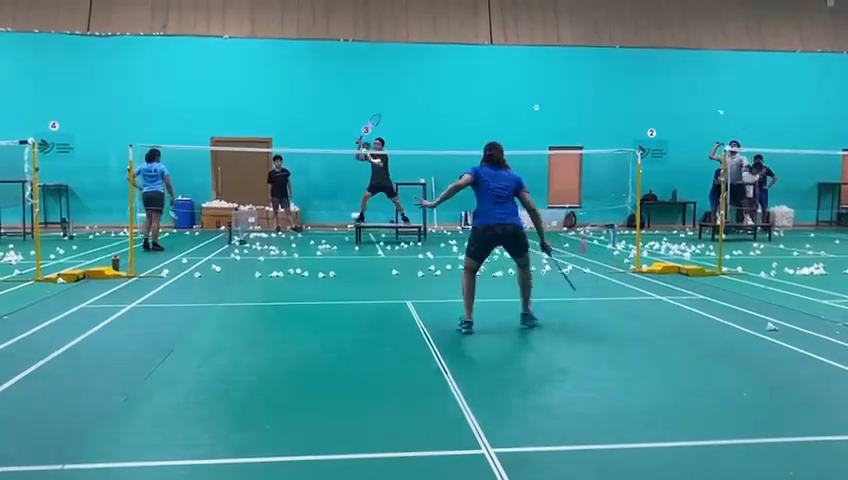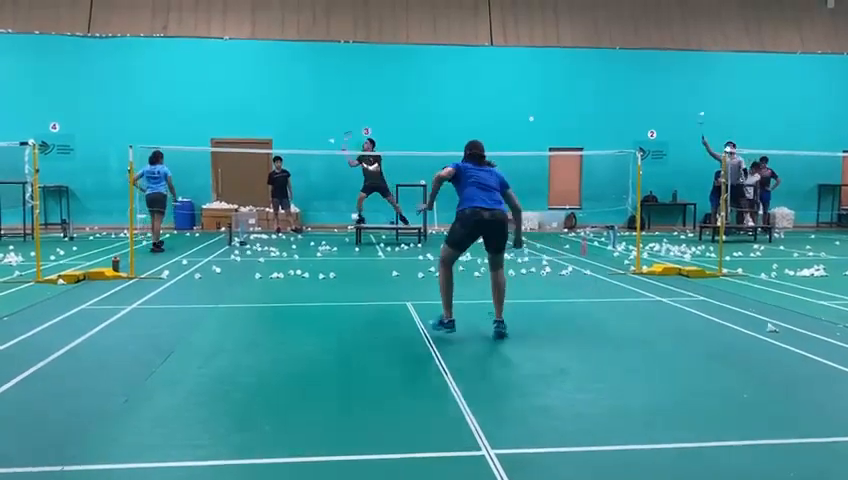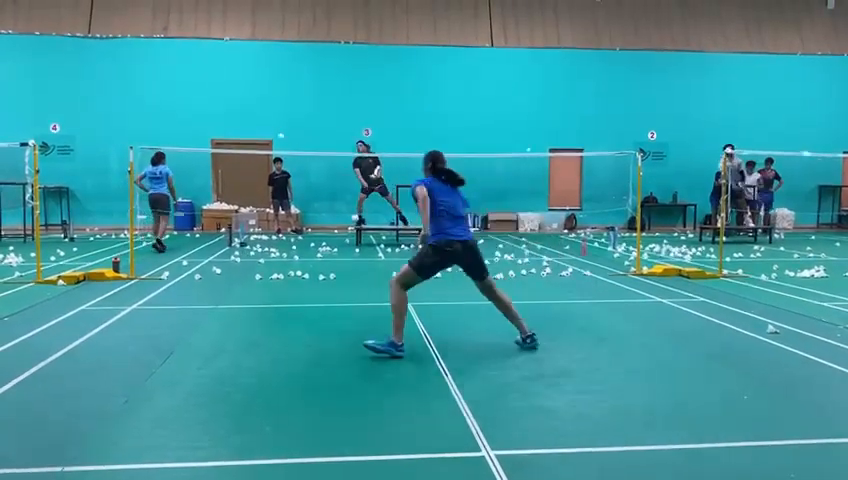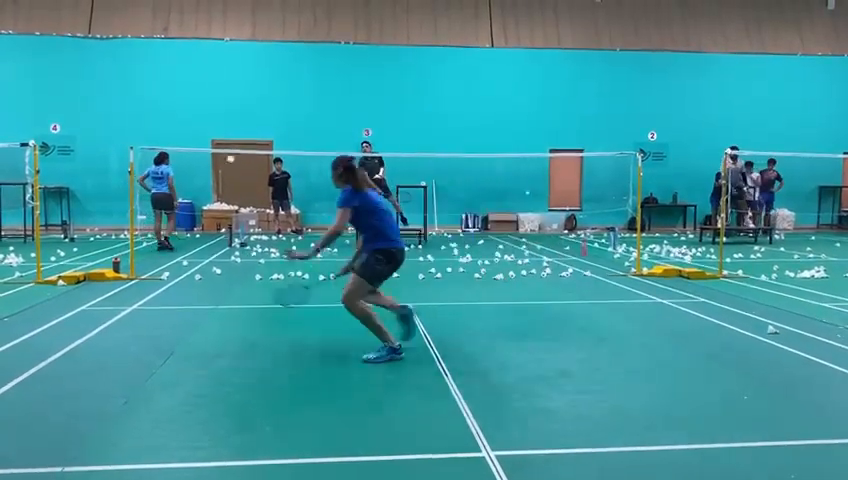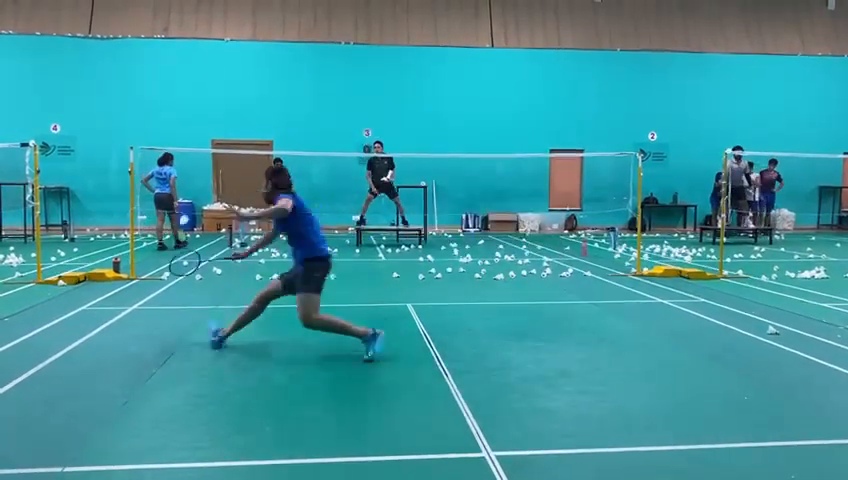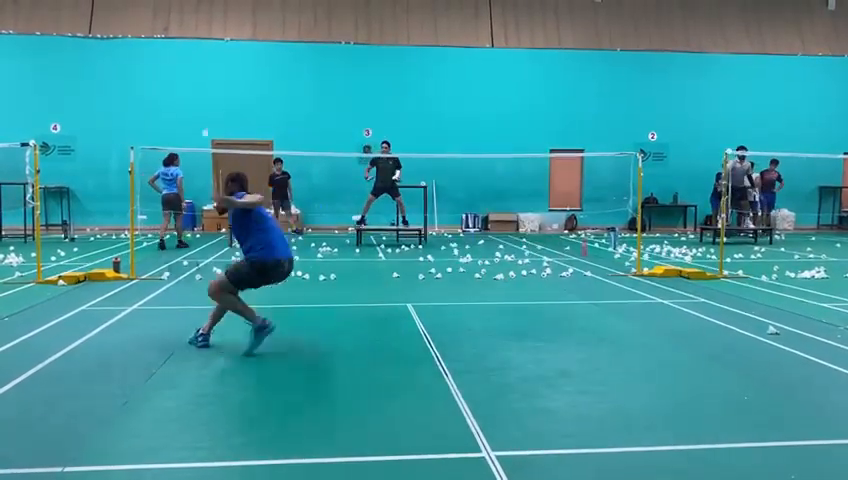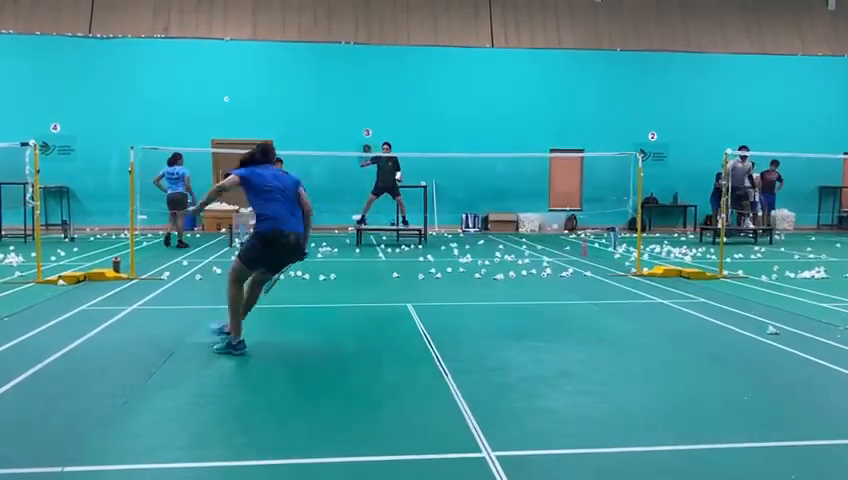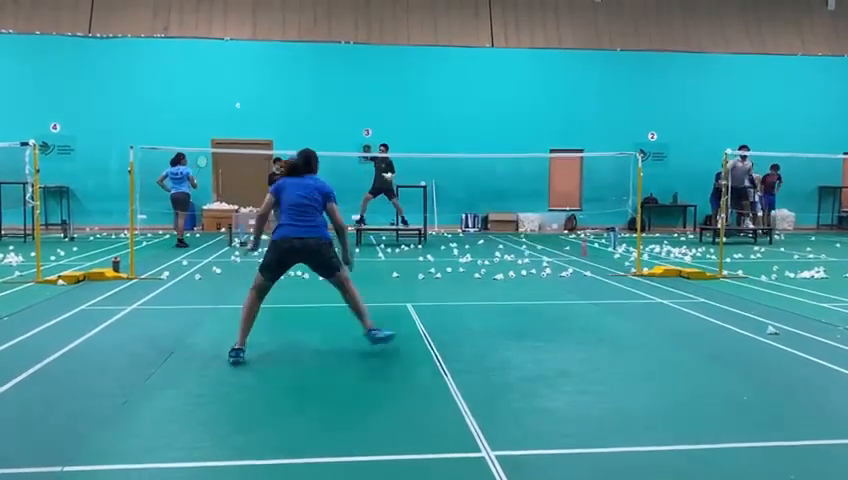
dt=0.2s
person 1, frame 1
left shoulder: (477, 171)
right shoulder: (514, 177)
left elbow: (458, 185)
right elbow: (532, 209)
left wrist: (434, 203)
right wrist: (542, 239)
left hip: (484, 228)
right hip: (513, 228)
left knee: (469, 271)
right knee: (524, 266)
left ankle: (467, 321)
right ankle: (526, 313)
person 1, frame 2
left shoulder: (459, 167)
right shoulder: (496, 173)
left elbow: (440, 176)
right elbow: (516, 208)
left wrist: (429, 204)
right wrist: (518, 235)
left hip: (470, 215)
right hip: (498, 217)
left knee: (445, 263)
right knee: (497, 268)
left ankle: (447, 318)
right ankle: (499, 322)
person 1, frame 3
left shoulder: (421, 183)
right shoulder: (454, 189)
left elbow: (422, 197)
left wrist: (426, 232)
left hip: (442, 245)
right hip: (467, 244)
left knee: (398, 284)
right knee: (491, 291)
left ankle: (396, 343)
right ankle: (527, 335)
person 1, frame 4
left shoulder: (349, 193)
right shoulder: (365, 192)
left elbow: (337, 229)
left wrist: (312, 252)
right wrist: (353, 262)
left hip: (387, 251)
right hip: (387, 249)
left knee: (350, 300)
right knee: (356, 296)
left ankle: (392, 346)
right ankle: (401, 311)
person 1, frame 5
left shoulder: (284, 197)
right shoulder: (280, 205)
left elbow: (284, 208)
right elbow: (272, 235)
left wrist: (251, 215)
right wrist: (248, 252)
left hip: (313, 261)
right hip: (306, 262)
left knee: (308, 318)
right knee: (264, 297)
left ankle: (369, 335)
right ankle: (226, 333)
person 1, frame 6
left shoulder: (240, 198)
left elbow: (258, 199)
left wrist: (234, 202)
left hip: (266, 263)
right hip: (283, 263)
left knee: (215, 289)
right knee: (227, 287)
left ankle: (258, 323)
right ankle: (206, 332)
person 1, frame 7
left shoulder: (247, 172)
right shoulder: (289, 177)
left elbow: (222, 186)
right elbow: (307, 209)
left wrist: (199, 207)
right wrist: (303, 243)
left hip: (270, 234)
right hip: (295, 239)
left knee: (235, 279)
right knee: (256, 281)
left ankle: (235, 340)
right ankle: (232, 330)
person 1, frame 8
left shoulder: (281, 184)
right shoulder: (323, 186)
left elbow: (262, 214)
right elbow: (339, 224)
left wrist: (255, 241)
right wrist: (346, 254)
left hip: (283, 243)
right hip: (317, 243)
left knee: (257, 291)
right knee: (346, 286)
left ankle: (239, 347)
right ankle: (371, 331)
